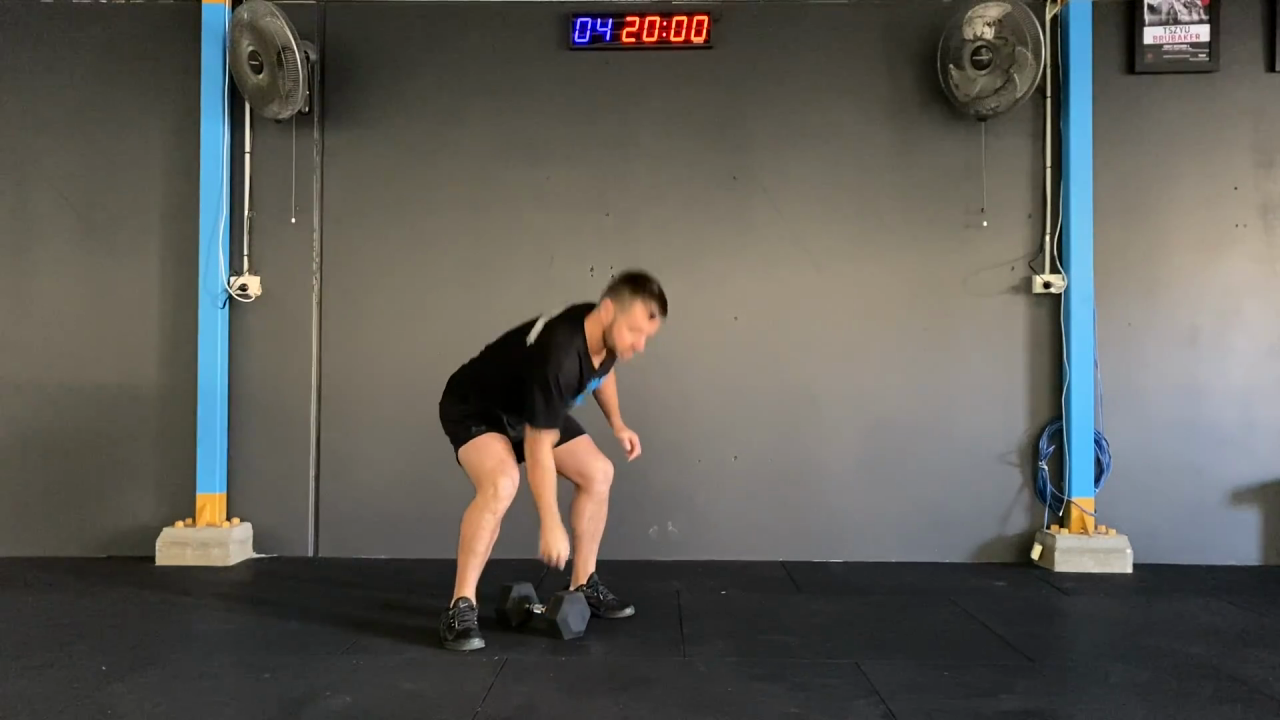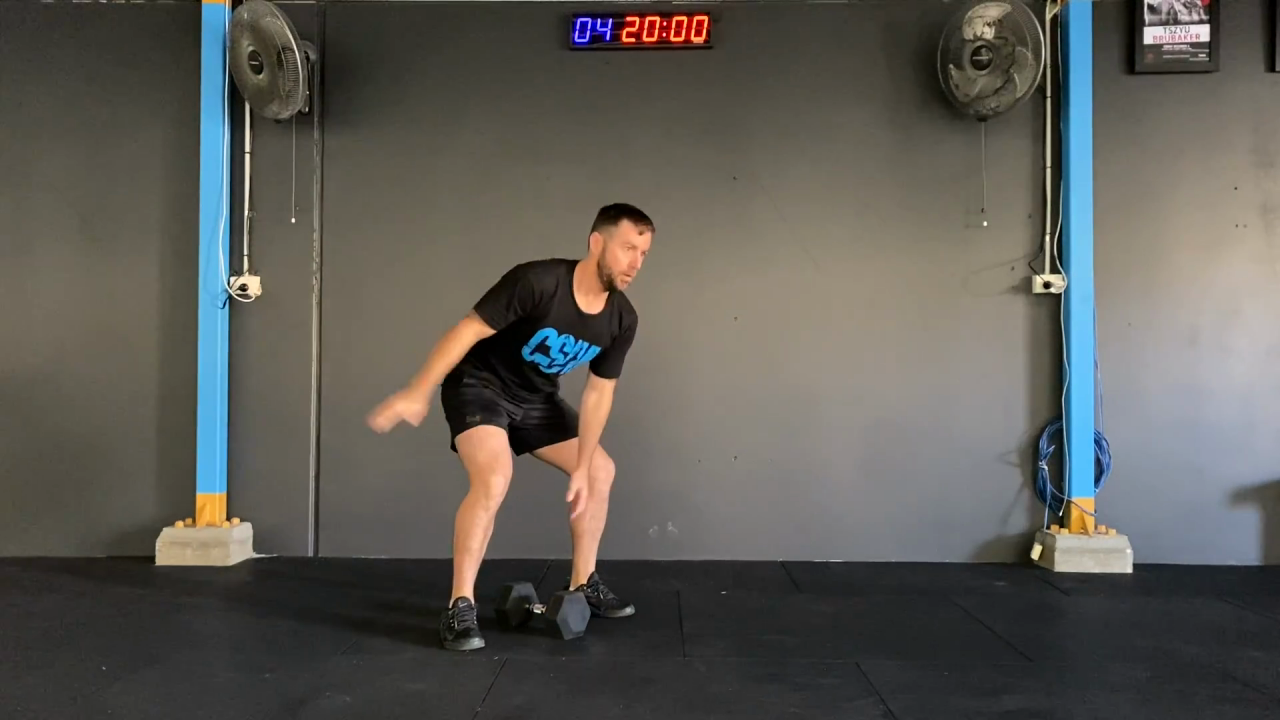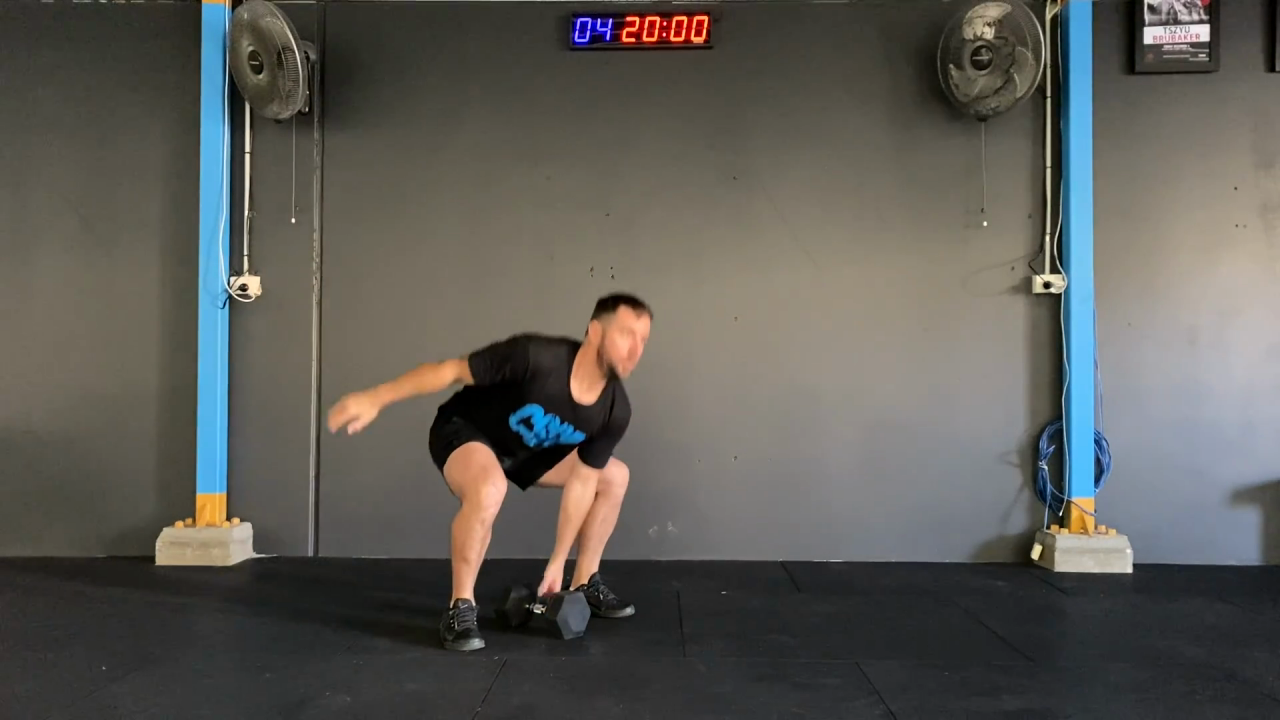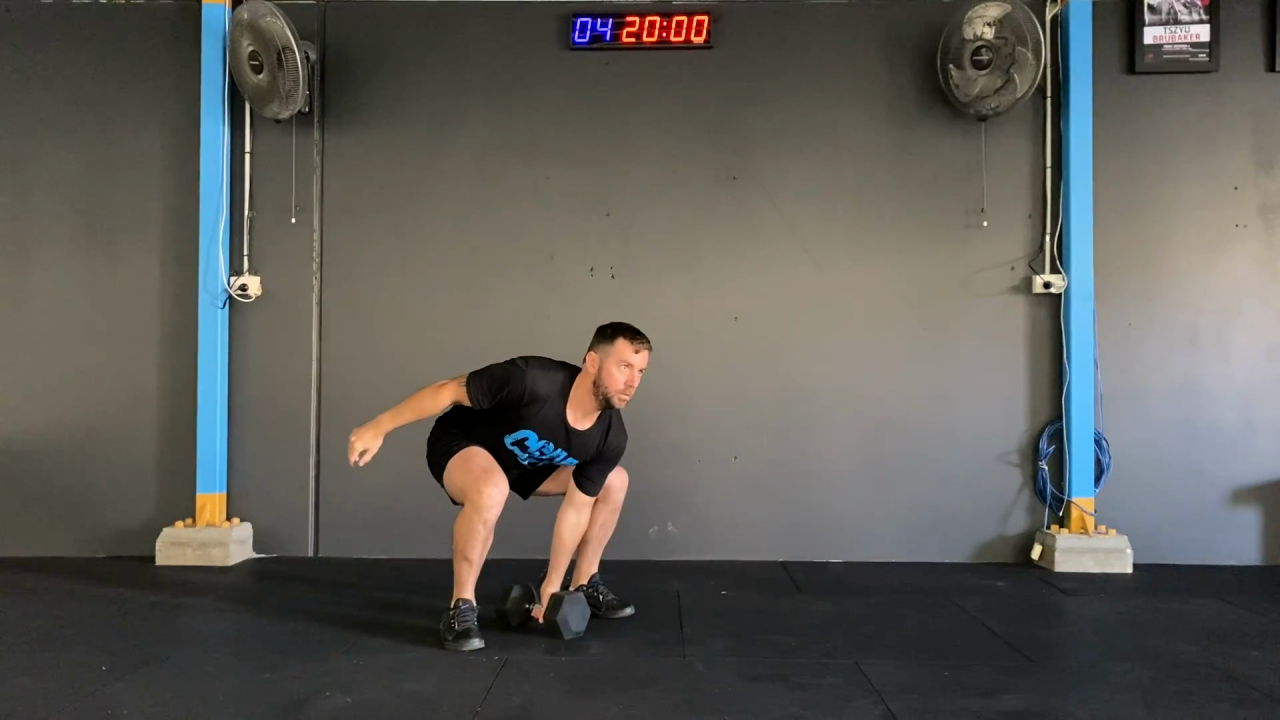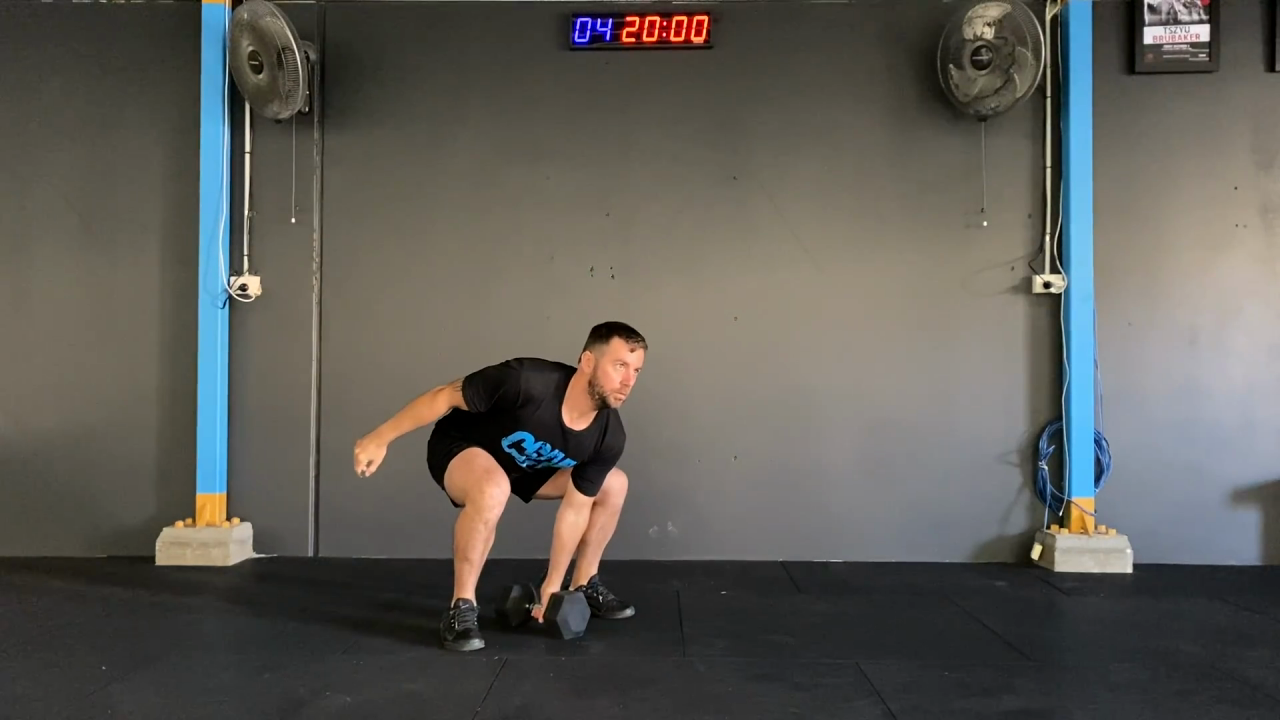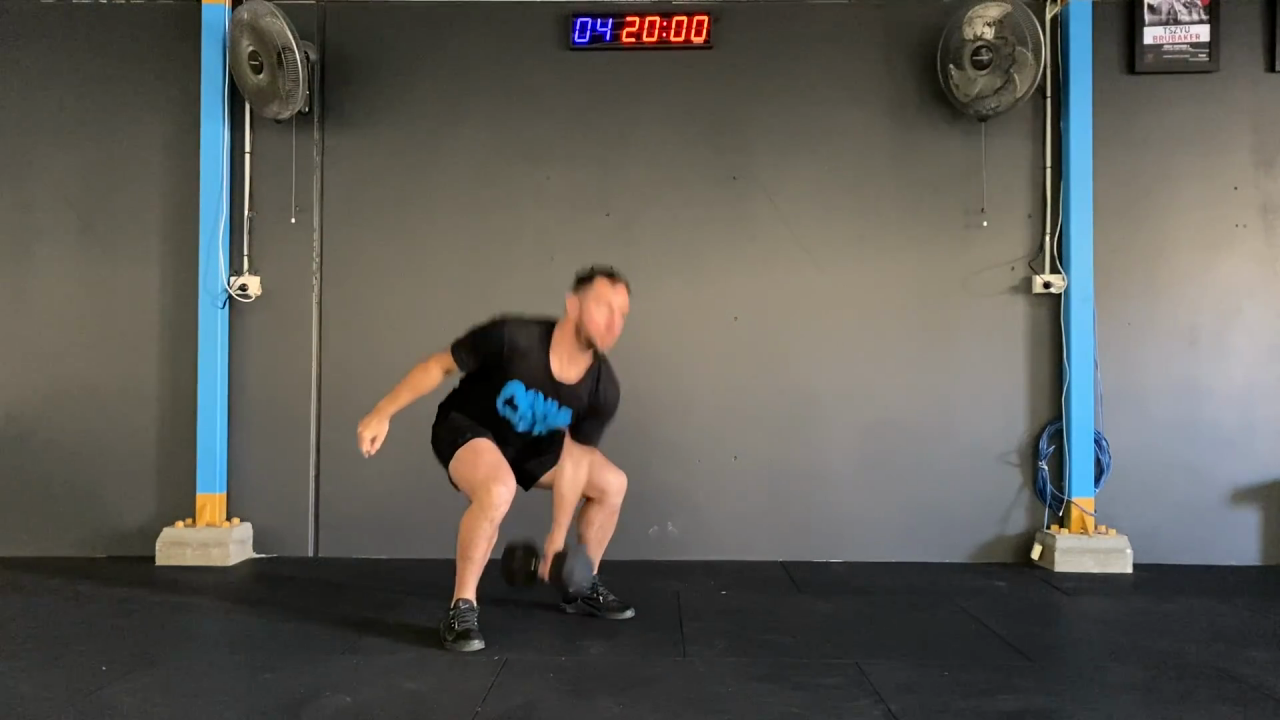
dt=0.4s
person 1, frame 1
left shoulder: (610, 335)
right shoulder: (560, 356)
right elbow: (539, 453)
left wrist: (618, 424)
right wrist: (552, 528)
left hip: (533, 411)
right hip: (473, 405)
left knee: (598, 474)
right knee: (502, 484)
left ankle: (583, 585)
right ankle: (461, 608)
person 1, frame 2
left shoulder: (622, 321)
right shoulder: (540, 282)
left elbow: (599, 392)
right elbow: (468, 331)
left wrist: (582, 467)
right wrist: (417, 394)
left hip: (536, 395)
right hip: (480, 383)
left knee: (602, 471)
right knee: (494, 481)
left ankle: (583, 585)
right ankle: (460, 606)
person 1, frame 3
left shoulder: (614, 413)
right shoulder: (535, 358)
left elbow: (582, 483)
right elbow: (451, 370)
left wrist: (558, 561)
right wrist: (376, 398)
left hip: (527, 448)
right hip: (464, 431)
left knee: (614, 478)
right knee: (488, 489)
left ankle: (584, 584)
right ankle: (460, 608)
person 1, frame 4
left shoulder: (610, 438)
right shoulder: (532, 380)
left elbow: (578, 506)
right elbow: (448, 390)
left wrist: (552, 584)
right wrist: (379, 427)
left hip: (525, 461)
right hip: (460, 443)
left knee: (614, 482)
right knee: (491, 489)
left ankle: (584, 584)
right ankle: (461, 608)
person 1, frame 5
left shoulder: (608, 437)
right shoulder: (527, 382)
left elbow: (576, 506)
right elbow: (445, 397)
left wrist: (552, 586)
right wrist: (381, 438)
left hip: (524, 464)
right hip: (460, 446)
left knee: (614, 485)
right knee: (492, 490)
left ankle: (583, 586)
right ankle: (462, 608)
person 1, frame 6
left shoulder: (602, 388)
right shoulder: (511, 339)
left elbow: (575, 460)
right elbow: (439, 367)
left wrist: (557, 543)
right wrist: (382, 415)
left hip: (528, 443)
right hip: (466, 429)
left knee: (611, 484)
right knee: (499, 489)
left ankle: (585, 588)
right ankle: (461, 608)
